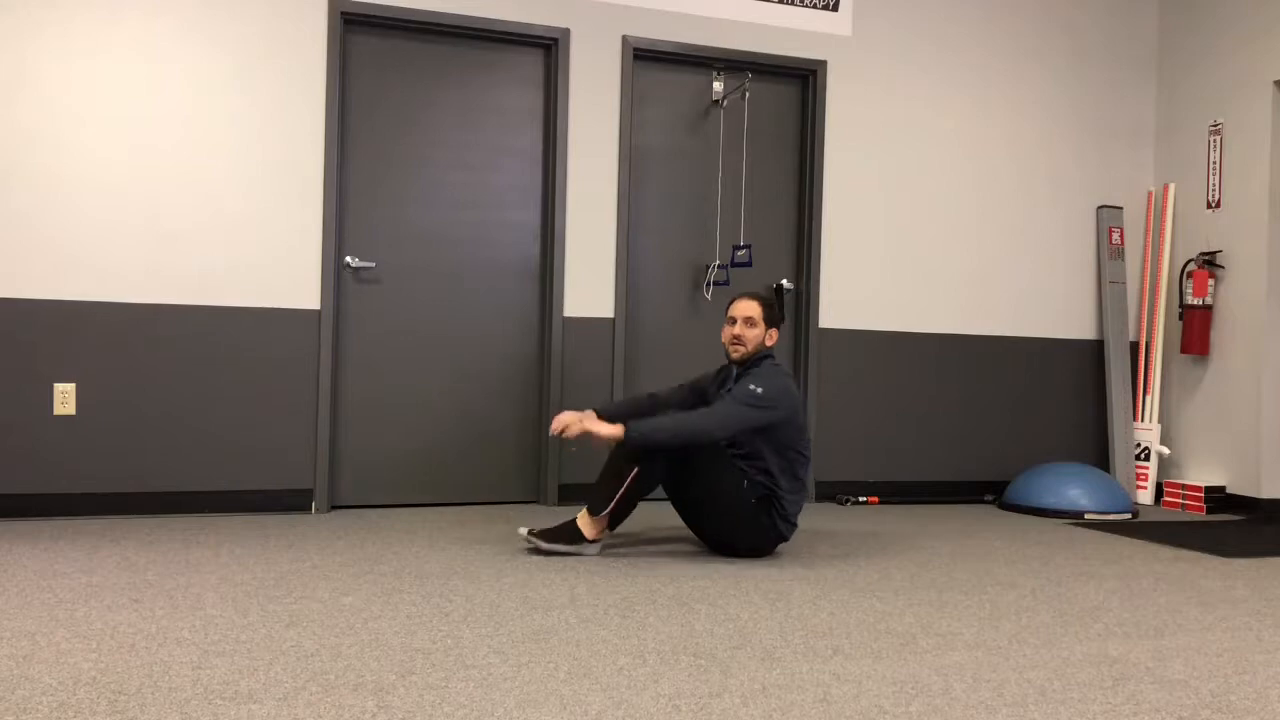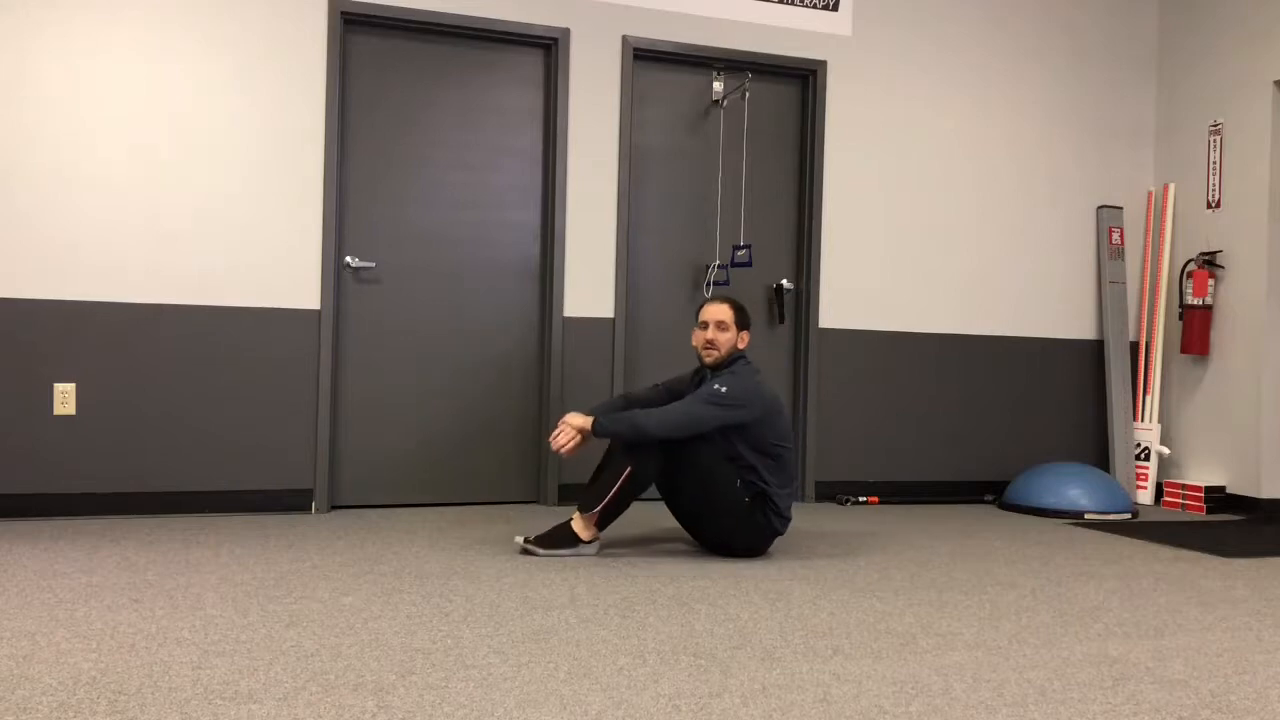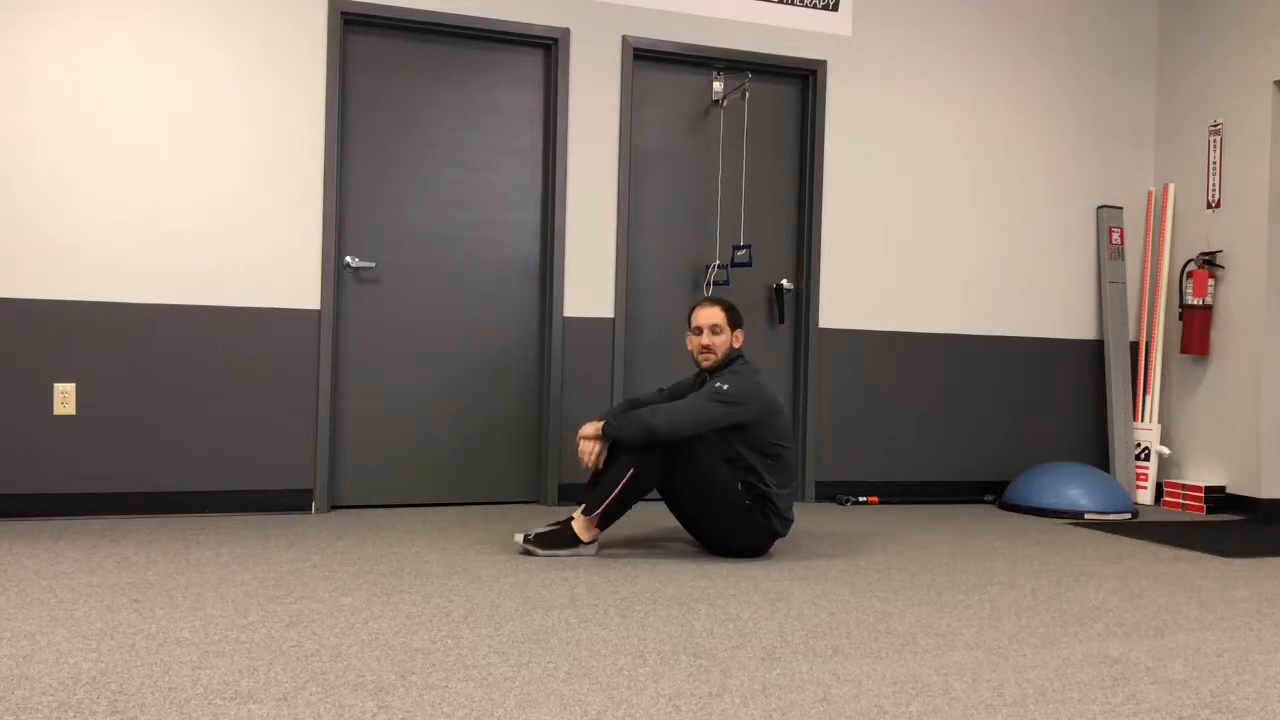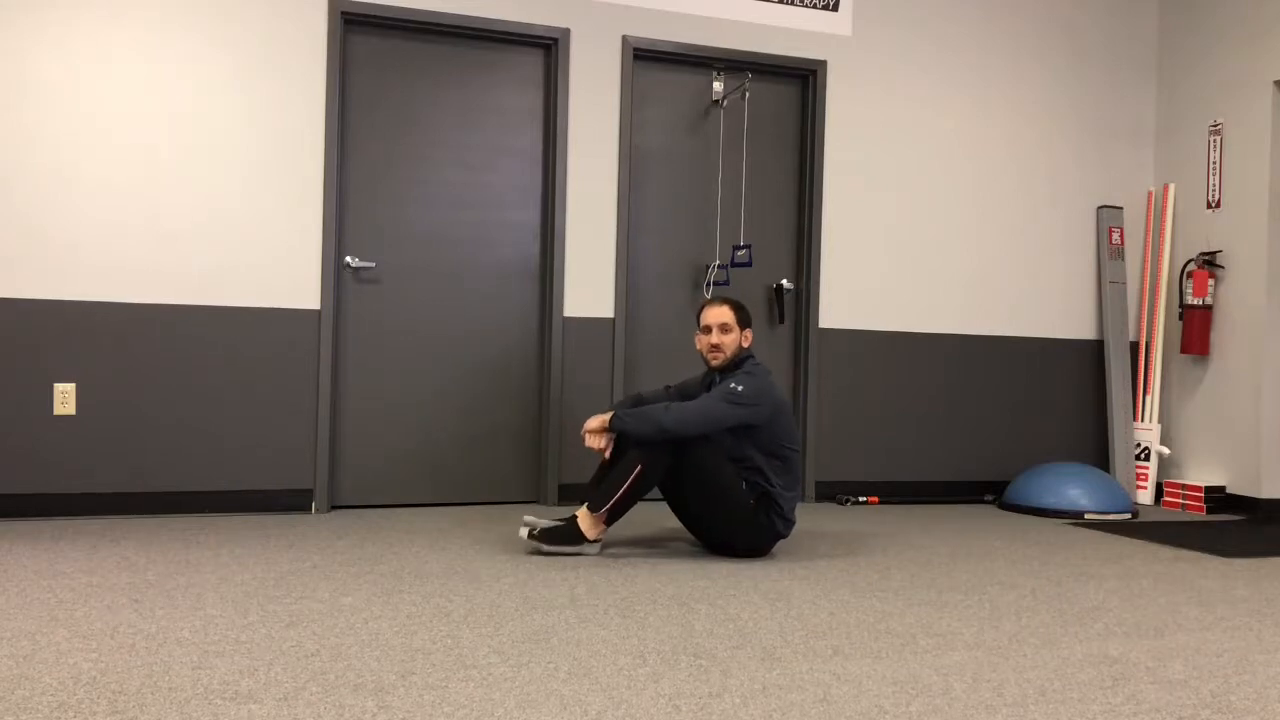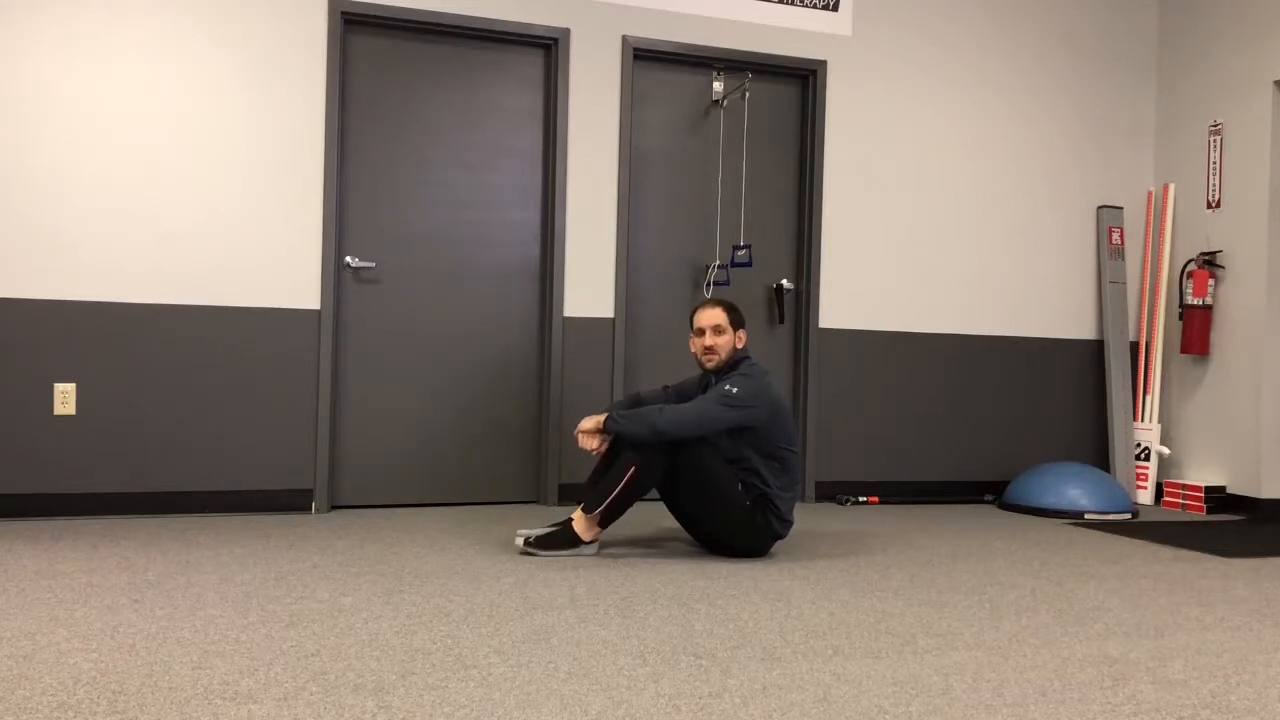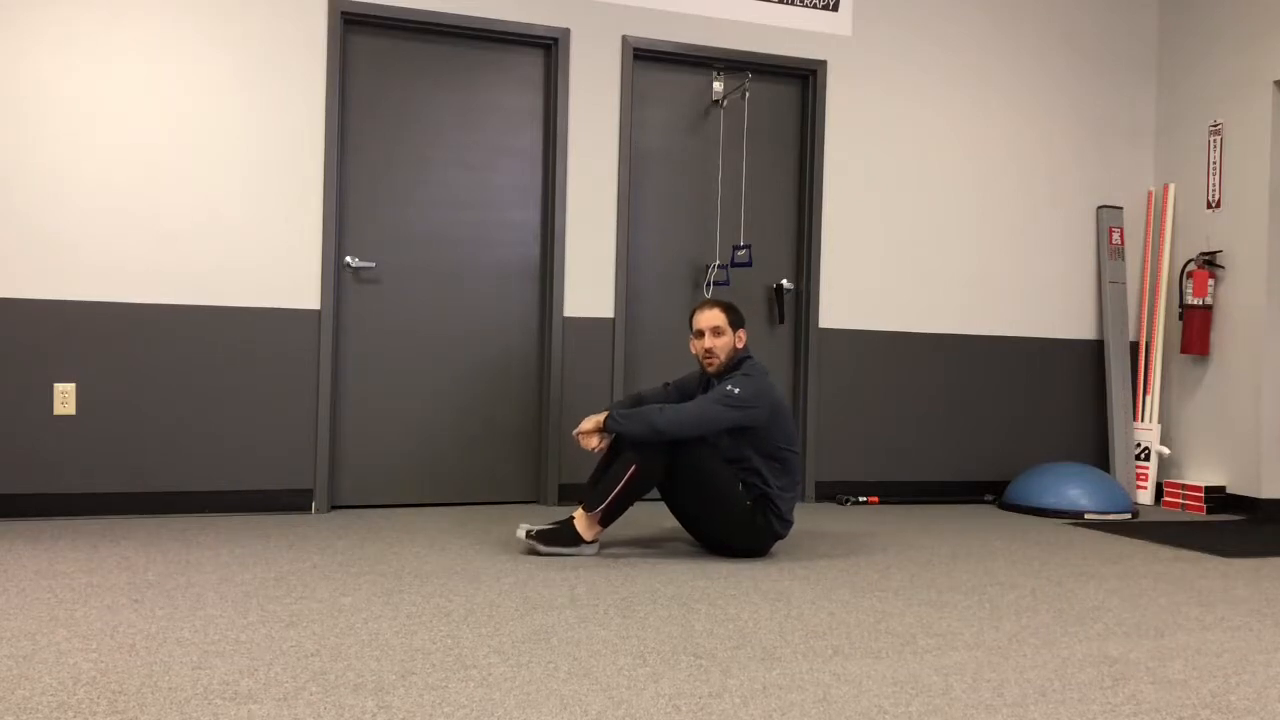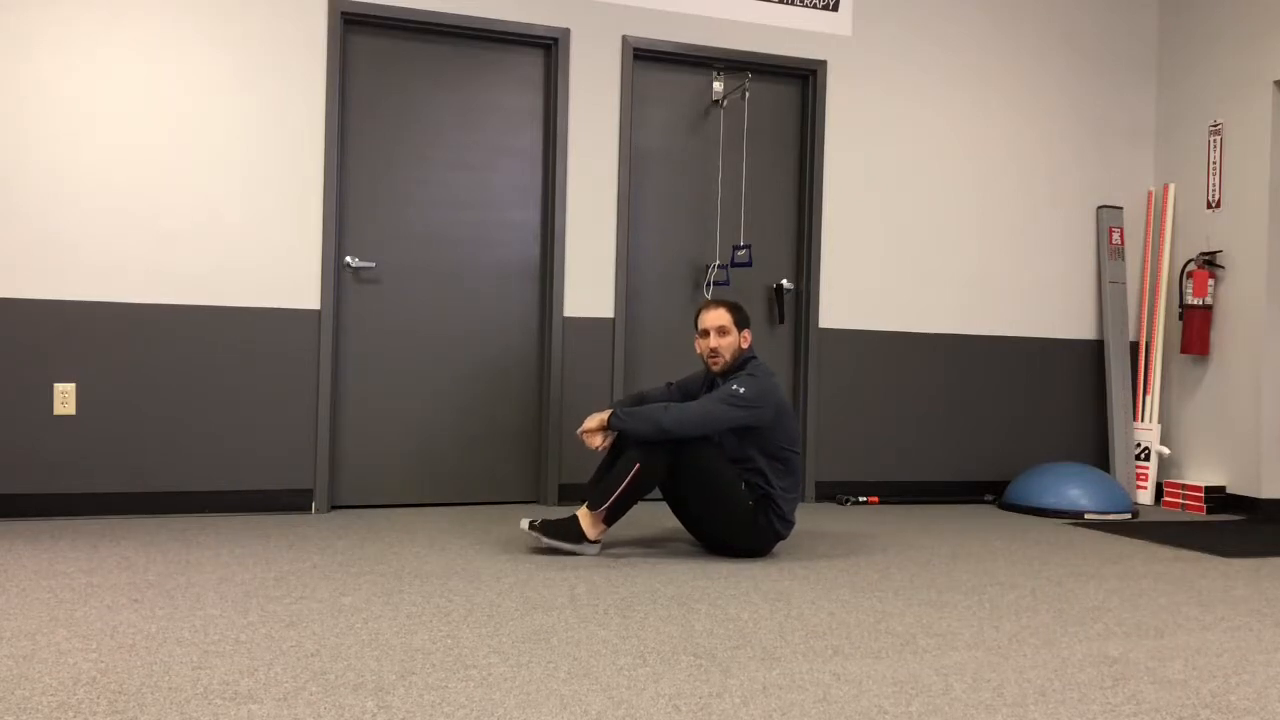
dt=0.3s
person 1, frame 1
left shoulder: (772, 386)
right shoulder: (726, 378)
left elbow: (704, 426)
right elbow: (661, 401)
left wrist: (620, 430)
right wrist: (595, 417)
left hip: (760, 524)
right hip: (728, 511)
left knee: (668, 435)
right knee: (654, 420)
left ankle: (590, 529)
right ankle: (593, 519)
person 1, frame 2
left shoulder: (742, 387)
right shoulder: (703, 379)
left elbow: (666, 421)
right elbow: (635, 401)
left wrist: (592, 424)
right wrist: (583, 424)
left hip: (752, 522)
right hip: (721, 511)
left knee: (656, 433)
right knee: (640, 427)
left ankle: (583, 530)
right ankle: (586, 519)
person 1, frame 3
left shoulder: (741, 386)
right shoulder: (705, 382)
left elbow: (667, 420)
right elbow: (638, 406)
left wrist: (603, 428)
right wrist: (601, 434)
left hip: (754, 524)
right hip: (722, 513)
left knee: (659, 435)
right knee: (638, 427)
left ankle: (584, 531)
right ankle: (584, 519)
person 1, frame 4
left shoulder: (753, 387)
right shoulder: (713, 381)
left elbow: (679, 418)
right elbow: (644, 401)
left wrist: (610, 419)
right wrist: (609, 426)
left hip: (756, 524)
right hip: (725, 513)
left knee: (667, 434)
right knee: (642, 427)
left ankle: (589, 527)
right ankle: (585, 517)
person 1, frame 5
left shoulder: (749, 387)
right shoulder: (711, 381)
left elbow: (675, 421)
right elbow: (645, 400)
left wrist: (605, 421)
right wrist: (605, 425)
left hip: (755, 524)
right hip: (725, 511)
left knee: (661, 436)
right knee: (640, 430)
left ankle: (584, 530)
right ankle: (583, 519)
person 1, frame 6
left shoulder: (750, 388)
right shoulder: (710, 379)
left elbow: (675, 420)
right elbow: (647, 399)
left wrist: (605, 420)
right wrist: (606, 423)
left hip: (755, 524)
right hip: (726, 511)
left knee: (661, 435)
right knee: (641, 430)
left ankle: (584, 528)
right ankle: (583, 519)
person 1, frame 7
left shoulder: (755, 388)
right shoulder: (714, 378)
left elbow: (680, 419)
right elbow: (651, 398)
left wrist: (610, 418)
right wrist: (608, 423)
left hip: (757, 524)
right hip: (727, 509)
left knee: (665, 433)
right knee: (641, 429)
left ankle: (589, 526)
right ankle: (589, 516)
